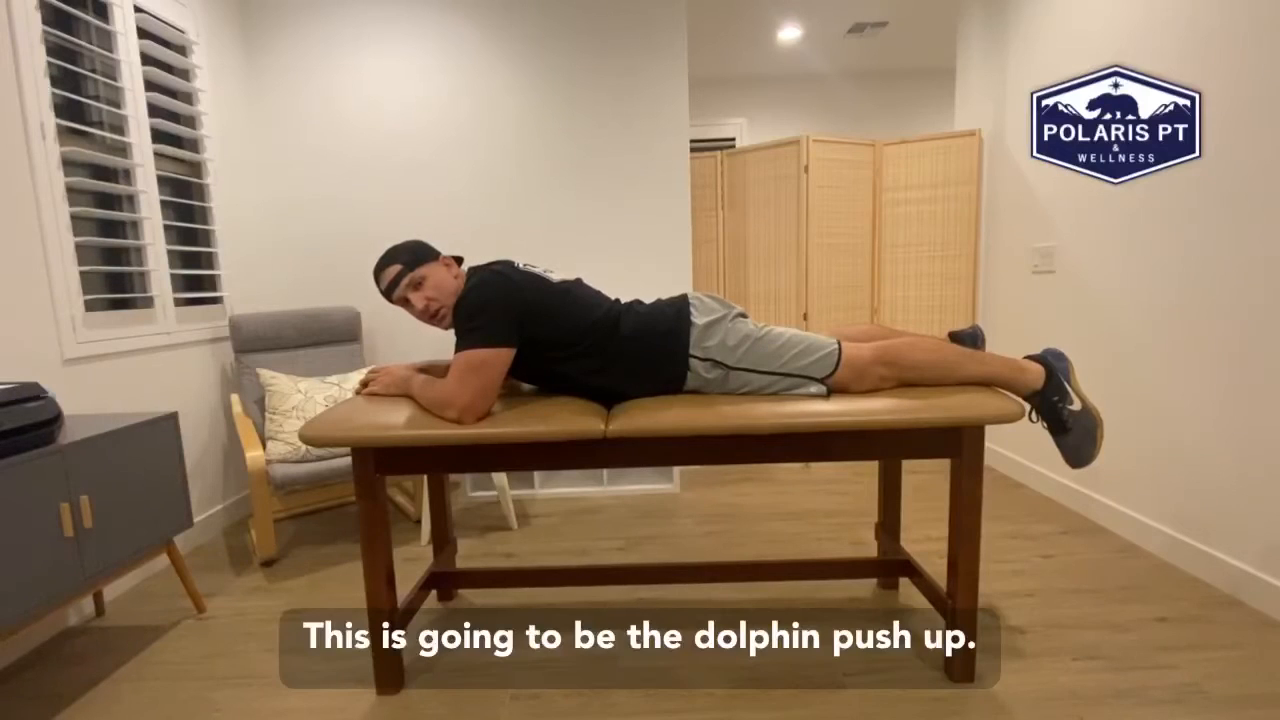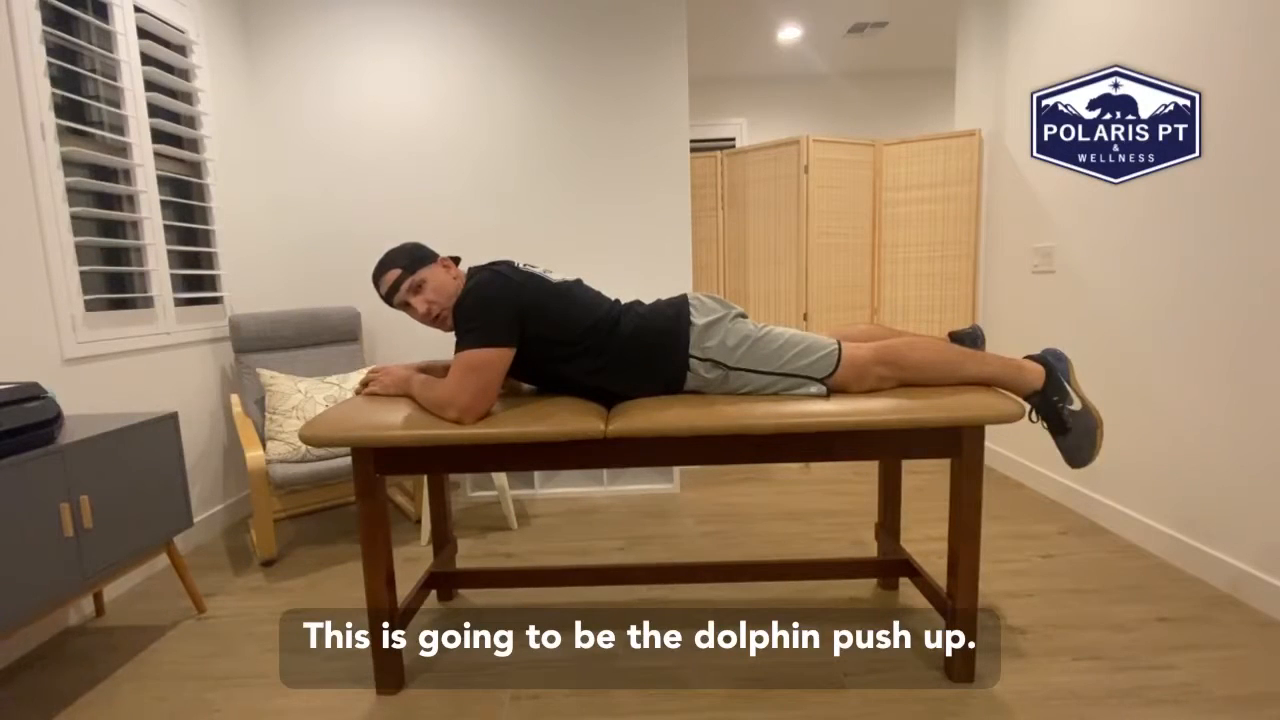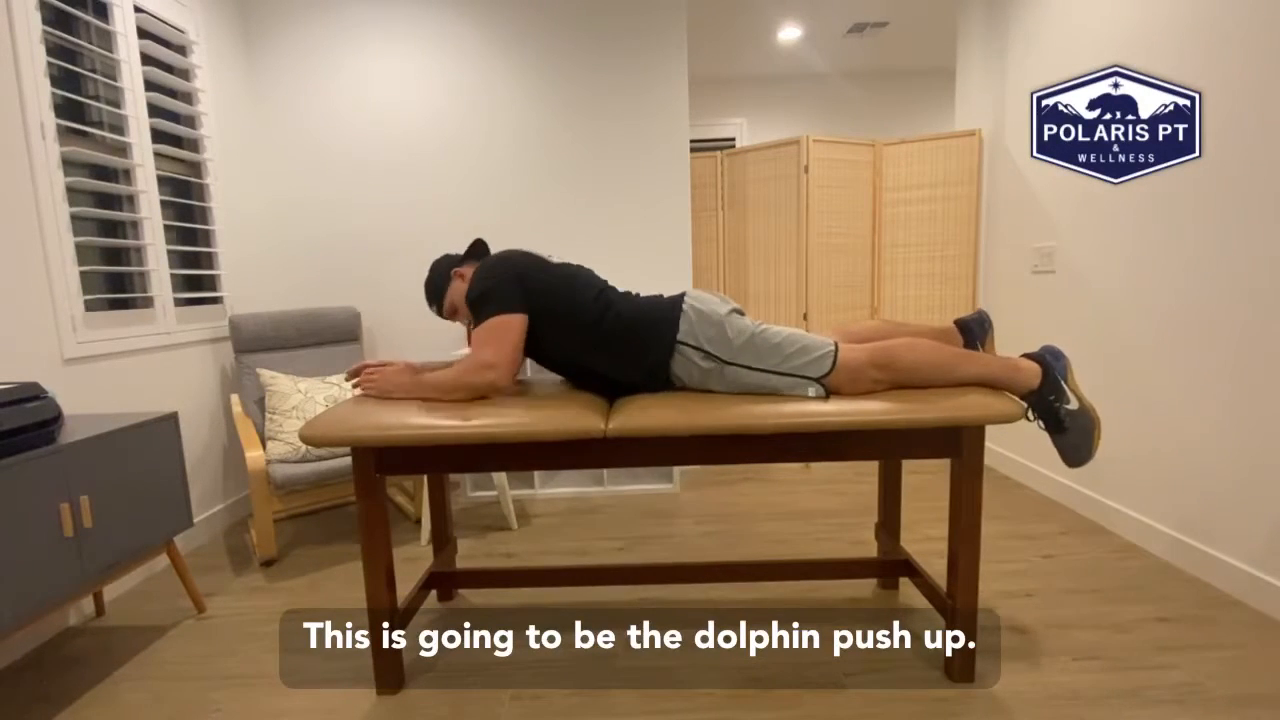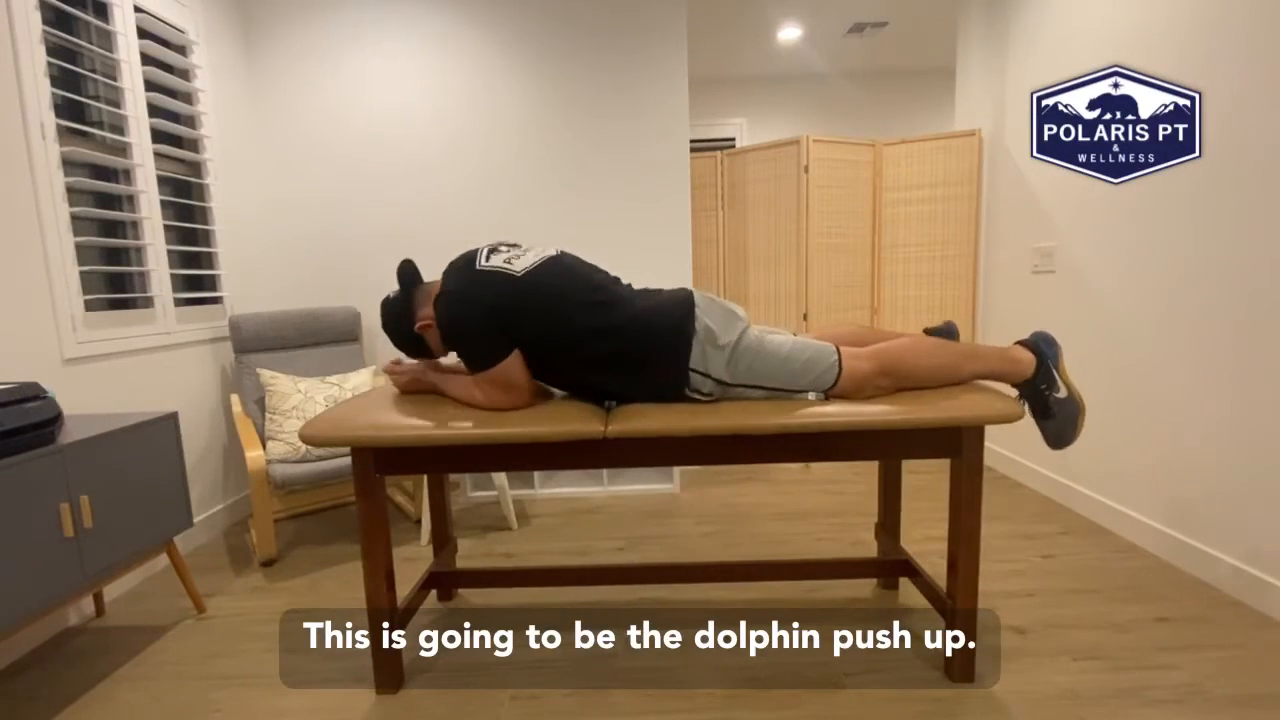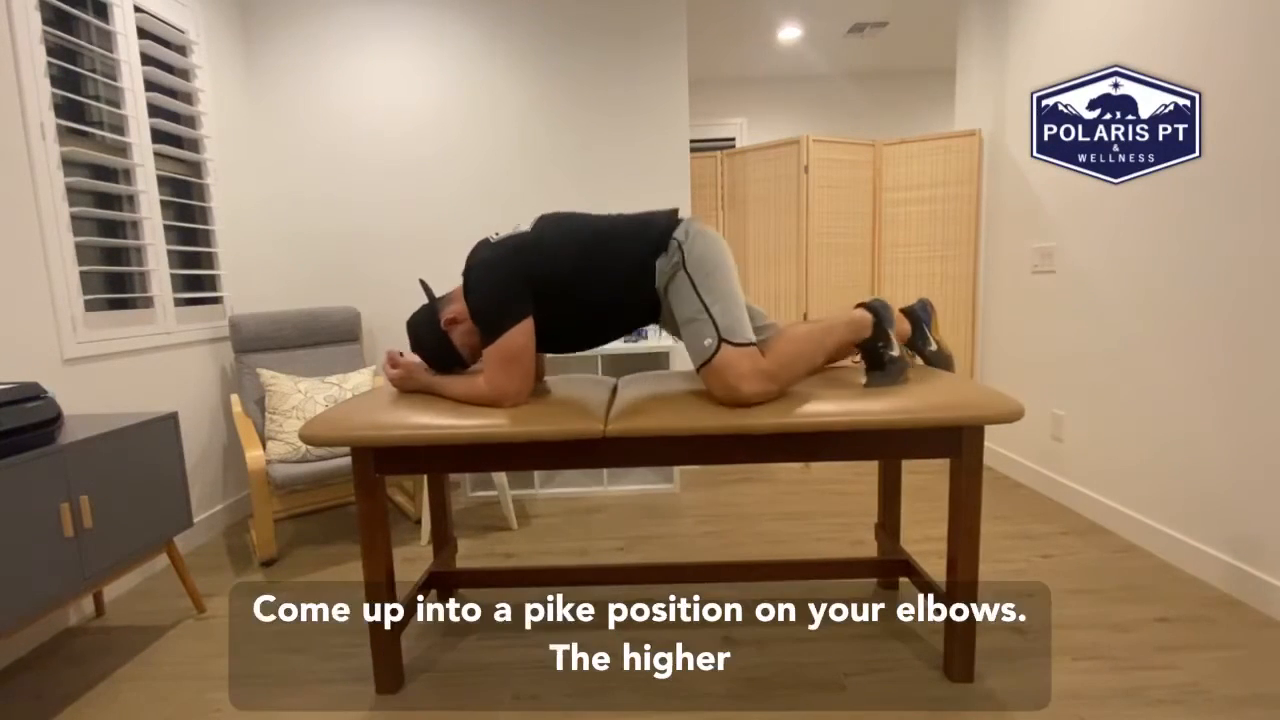
dt=1s
person 1, frame 1
left shoulder: (486, 291)
right shoulder: (494, 295)
left elbow: (466, 404)
right elbow: (488, 369)
left wrist: (407, 380)
right wrist: (421, 370)
left hip: (694, 346)
right hip: (681, 335)
left knee: (865, 367)
right knee: (839, 345)
left ankle: (1034, 373)
right ankle: (959, 341)
person 1, frame 2
left shoulder: (486, 291)
right shoulder: (496, 295)
left elbow: (467, 404)
right elbow: (486, 368)
left wrist: (409, 380)
right wrist: (416, 369)
left hip: (694, 345)
right hip: (681, 335)
left knee: (864, 367)
right knee: (836, 344)
left ankle: (1033, 374)
right ankle: (957, 340)
person 1, frame 3
left shoulder: (496, 273)
right shoulder: (522, 280)
left elbow: (493, 373)
right elbow: (504, 357)
left wrist: (411, 385)
right wrist: (423, 368)
left hip: (688, 341)
right hip: (684, 332)
left knee: (859, 369)
right knee: (842, 344)
left ankle: (1031, 374)
right ankle: (961, 334)
person 1, frame 4
left shoulder: (460, 306)
right shoulder: (483, 265)
left elbow: (514, 394)
left wrist: (429, 379)
right wrist: (450, 371)
left hip: (694, 360)
right hip: (686, 316)
left knee: (865, 373)
right knee: (817, 345)
left ankle: (1026, 361)
right ankle: (930, 339)
person 1, frame 5
left shoulder: (490, 281)
right shoulder: (499, 274)
left elbow: (509, 389)
right elbow: (529, 370)
left wrist: (426, 381)
right wrist: (441, 373)
left hip: (678, 253)
right hip: (668, 267)
left knee: (743, 384)
right knee: (781, 354)
left ankle: (867, 323)
right ankle: (905, 327)
